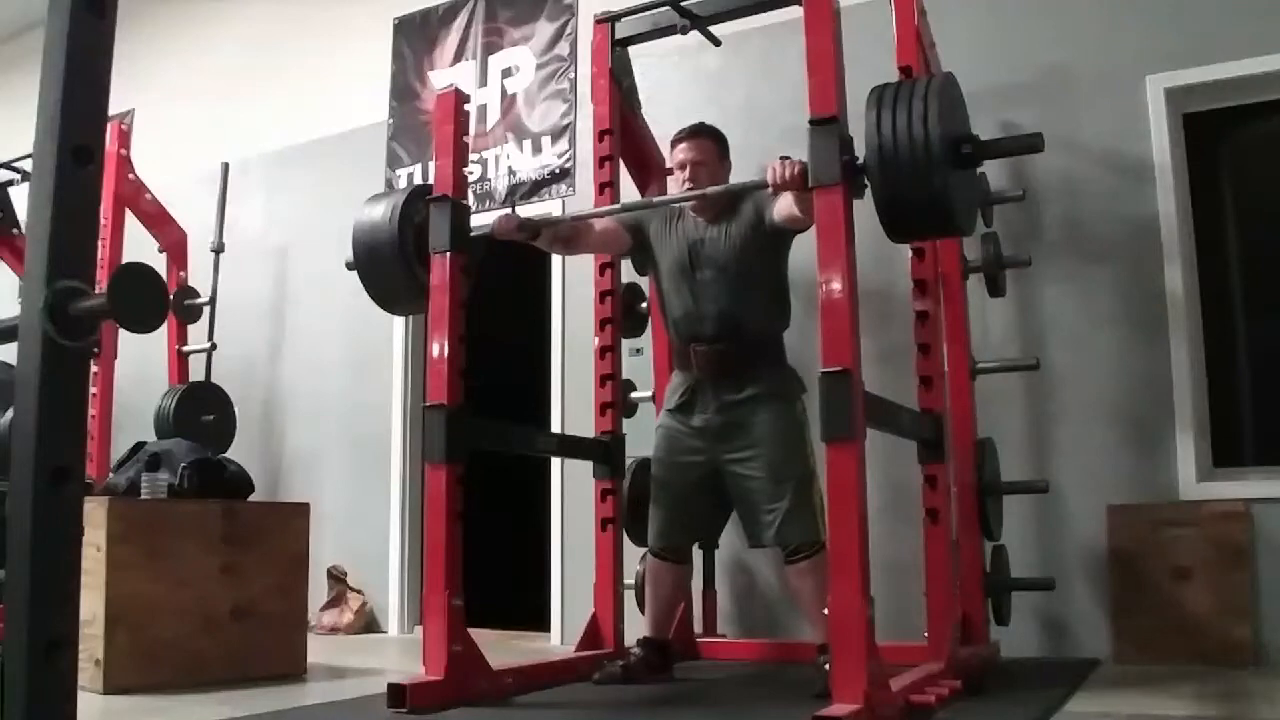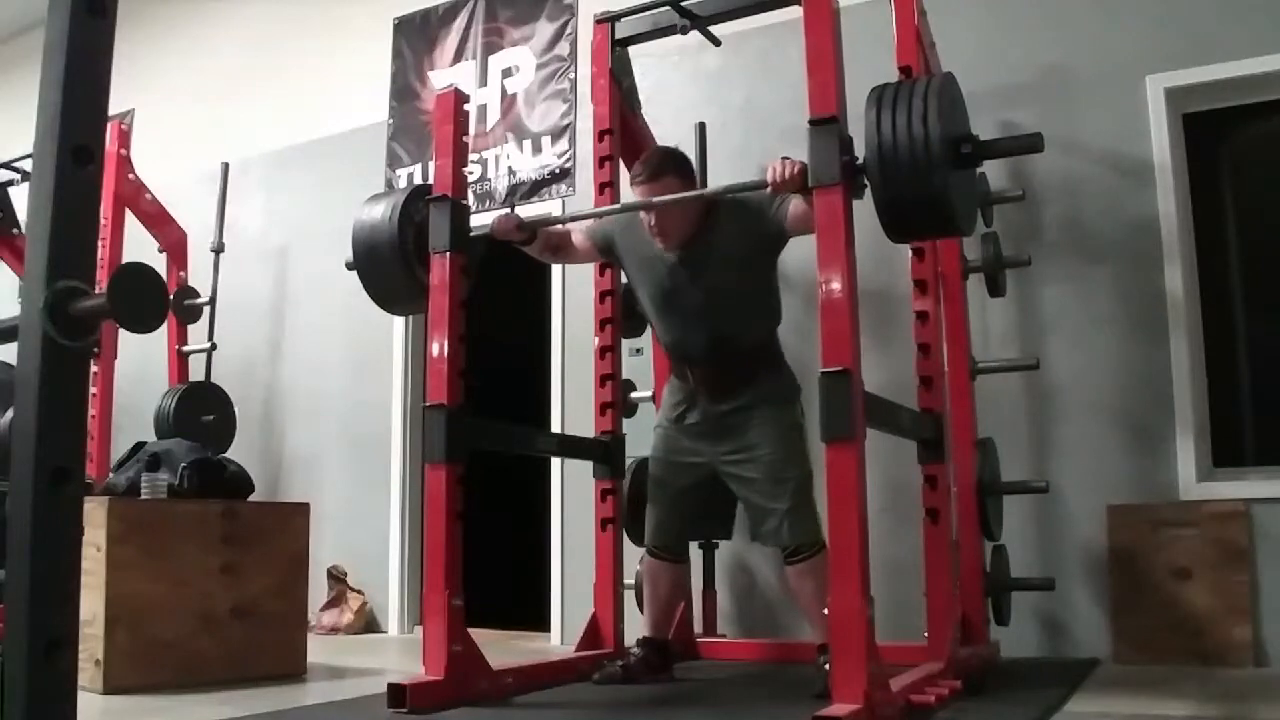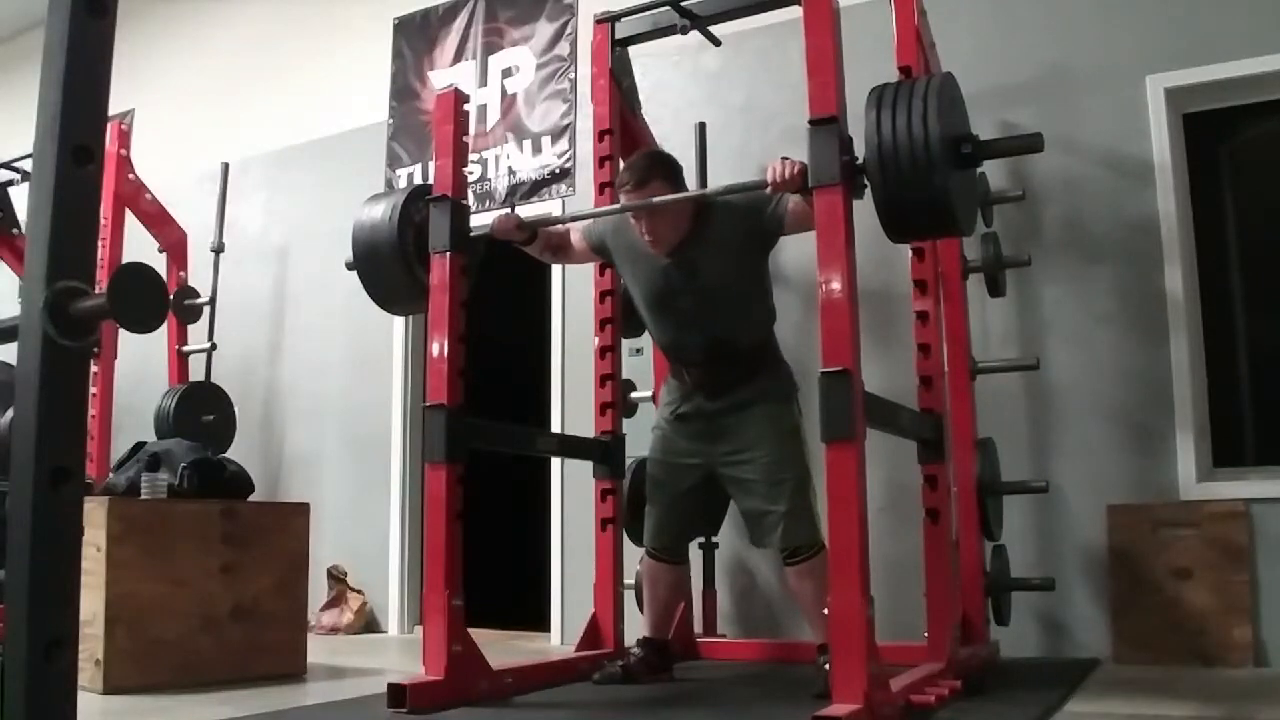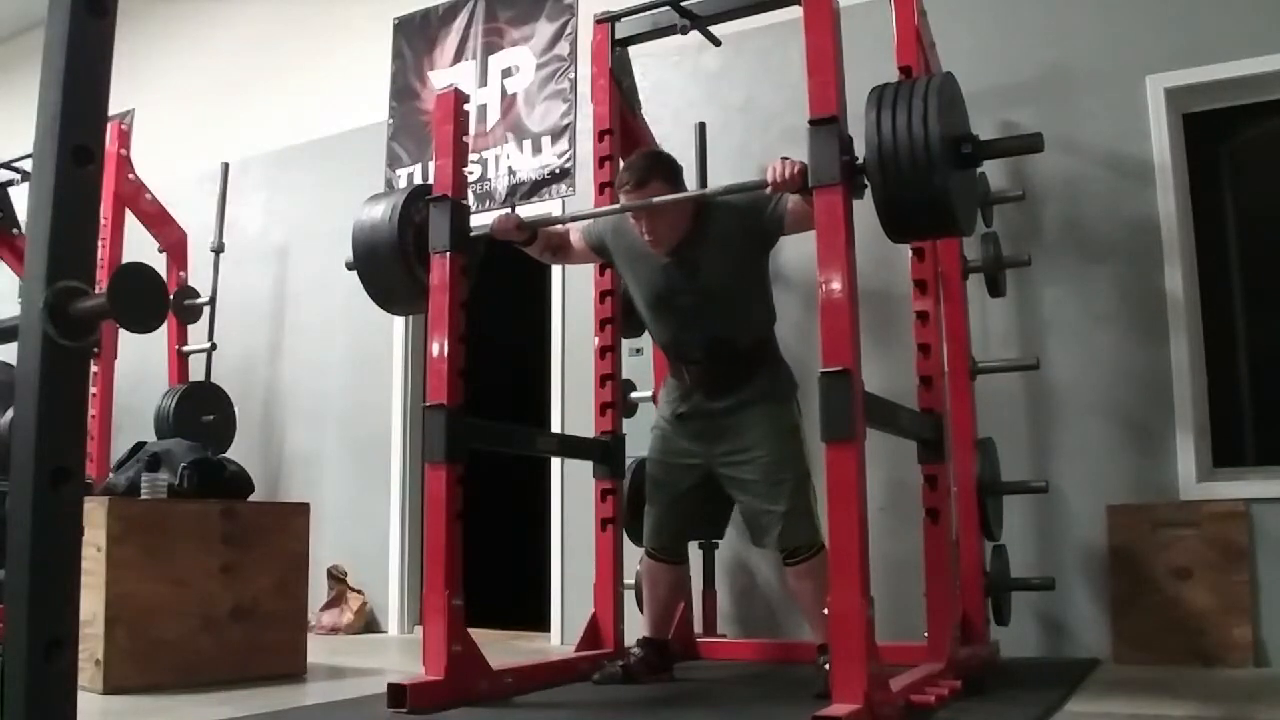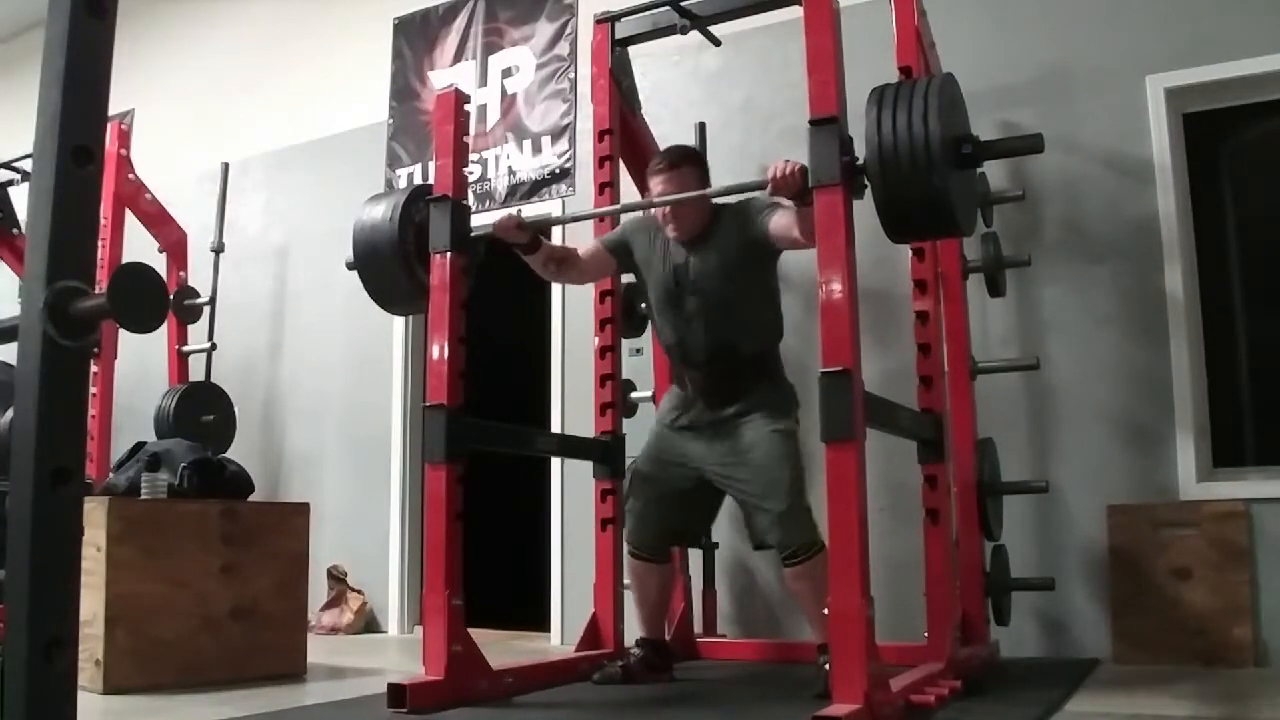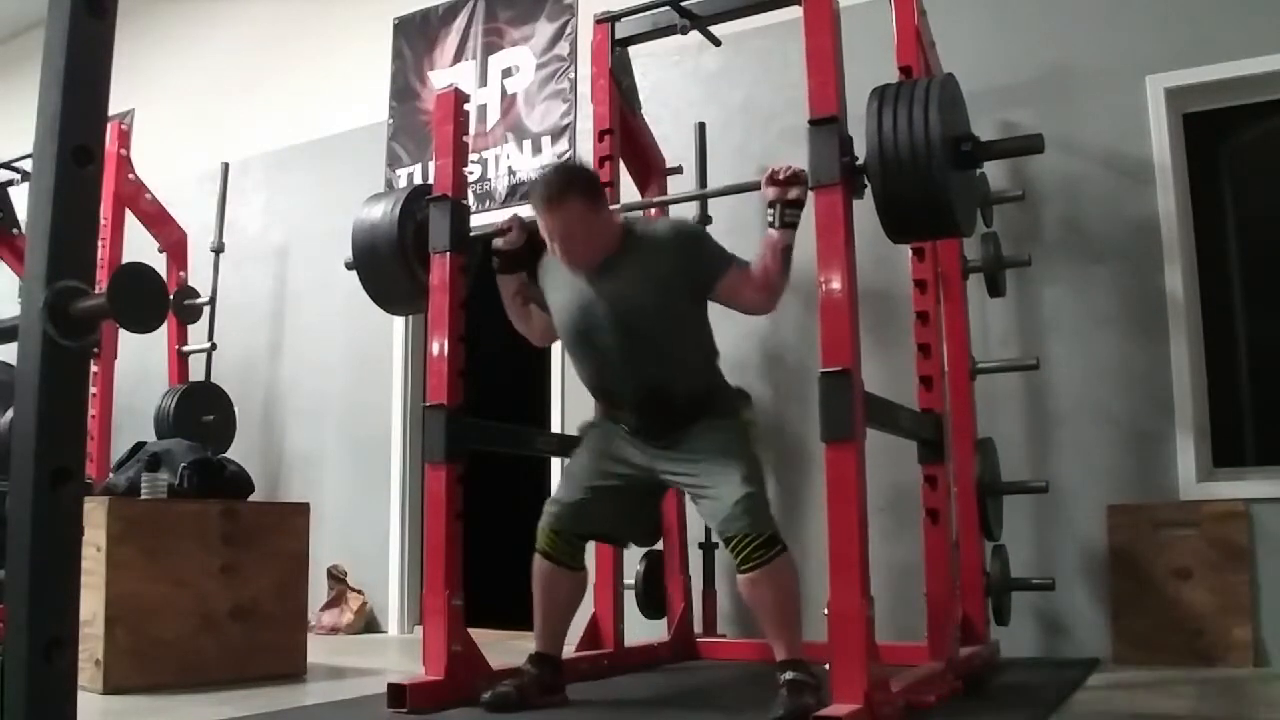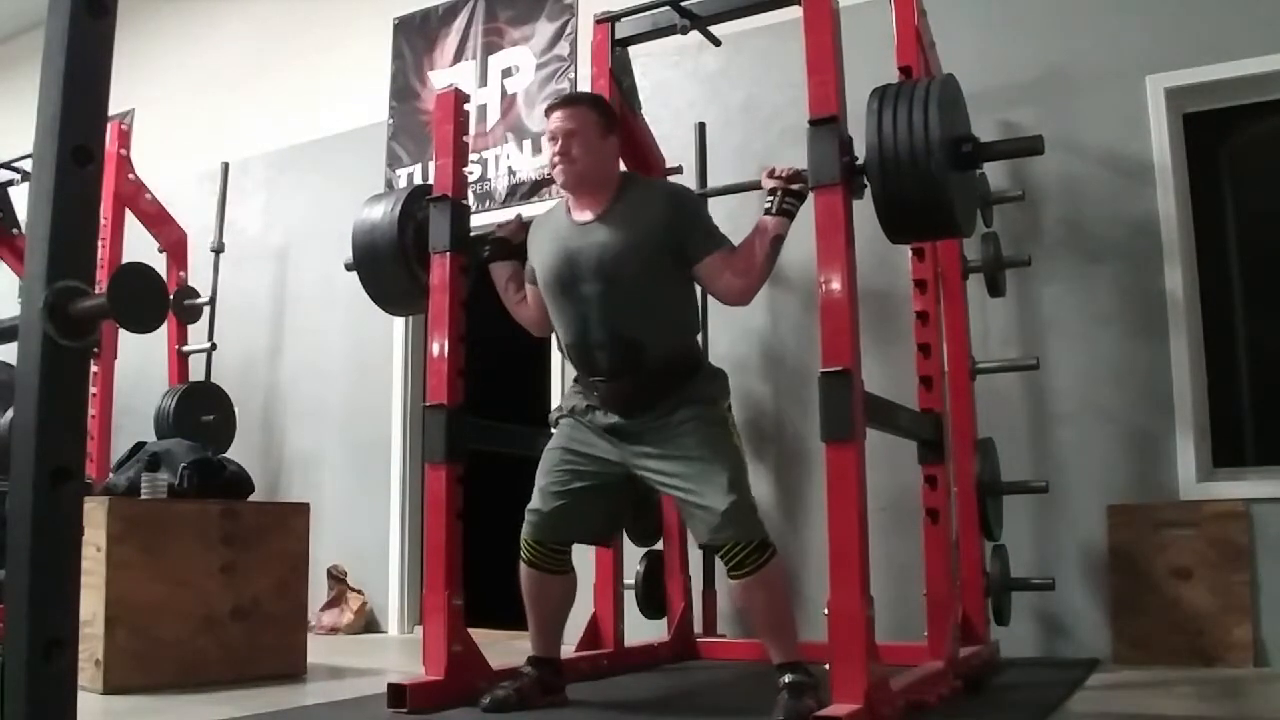
dt=0.7s
person 1, frame 1
left shoulder: (757, 209)
right shoulder: (655, 223)
left elbow: (802, 209)
right elbow: (583, 235)
left wrist: (800, 182)
right wrist: (528, 230)
left hip: (759, 400)
right hip: (687, 400)
left knee: (794, 535)
right knee: (666, 535)
left ankle: (831, 653)
right ankle: (653, 648)
person 1, frame 2
left shoulder: (747, 217)
right shoulder: (626, 232)
left elbow: (820, 213)
right elbow: (562, 243)
left wrist: (802, 185)
right wrist: (523, 234)
left hip: (758, 403)
right hip: (686, 403)
left knee: (794, 533)
right knee: (662, 534)
left ankle: (831, 653)
right ankle: (653, 649)
person 1, frame 3
left shoulder: (740, 216)
right shoulder: (617, 233)
left elbow: (820, 211)
right elbow: (561, 244)
left wrist: (803, 183)
right wrist: (523, 234)
left hip: (755, 401)
right hip: (683, 404)
left knee: (793, 534)
right knee: (662, 535)
left ankle: (831, 653)
right ankle: (653, 649)
person 1, frame 4
left shoulder: (739, 217)
right shoulder: (616, 233)
right elbow: (560, 244)
left wrist: (803, 180)
right wrist: (523, 235)
left hip: (754, 401)
right hip: (682, 405)
left knee: (792, 533)
right knee: (660, 535)
left ankle: (830, 653)
right ankle: (653, 649)
person 1, frame 5
left shoulder: (745, 221)
right shoulder: (640, 235)
left elbow: (808, 230)
right elbow: (570, 265)
left wrist: (800, 192)
right wrist: (527, 242)
left hip: (754, 409)
right hip: (684, 410)
left knee: (791, 531)
right knee: (644, 531)
left ankle: (831, 654)
right ankle: (651, 649)
person 1, frame 6
left shoulder: (671, 244)
right shoulder: (550, 270)
left elbow: (760, 293)
right elbow: (537, 328)
left wrist: (783, 216)
right wrist: (508, 260)
left hip: (702, 424)
right hip: (621, 431)
left knee: (747, 529)
right knee: (556, 533)
left ankle: (796, 674)
right ankle: (544, 671)
person 1, frame 7
left shoulder: (666, 204)
right shoulder: (544, 231)
left elbow: (736, 284)
right elbow: (537, 318)
left wrist: (778, 209)
right wrist: (499, 255)
left hip: (679, 409)
right hip: (590, 413)
left knee: (736, 536)
right knee: (540, 536)
